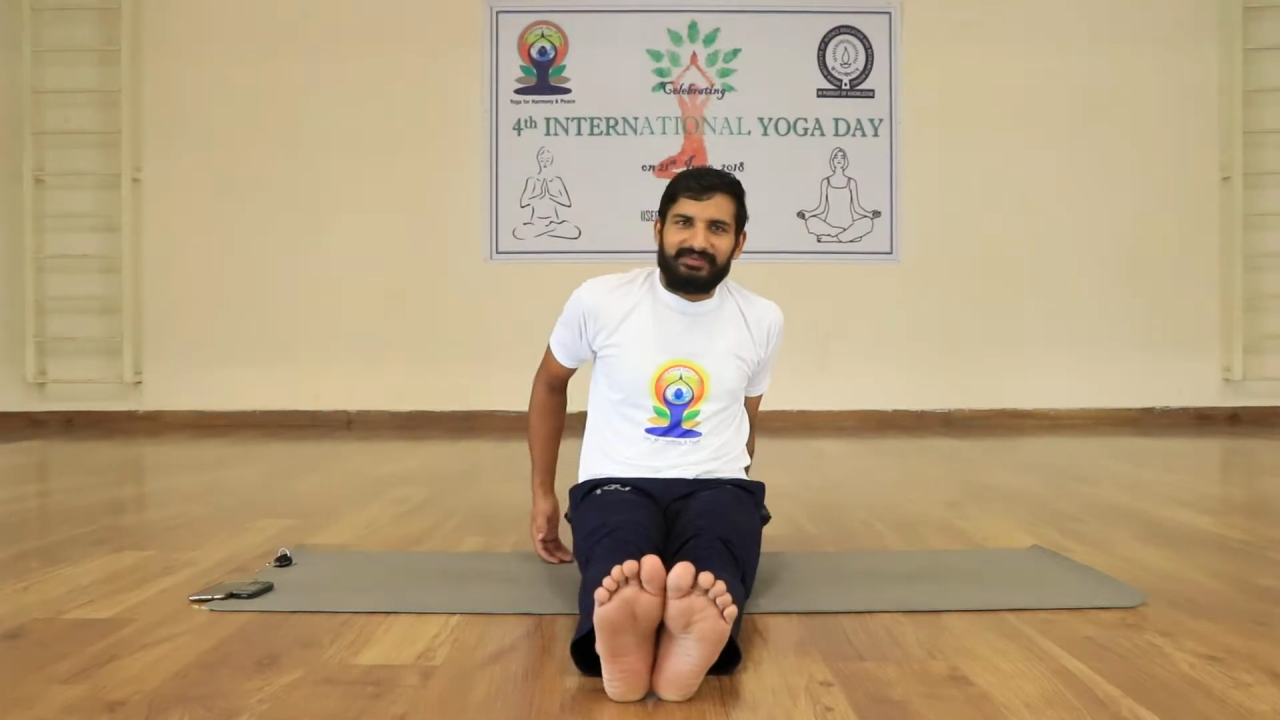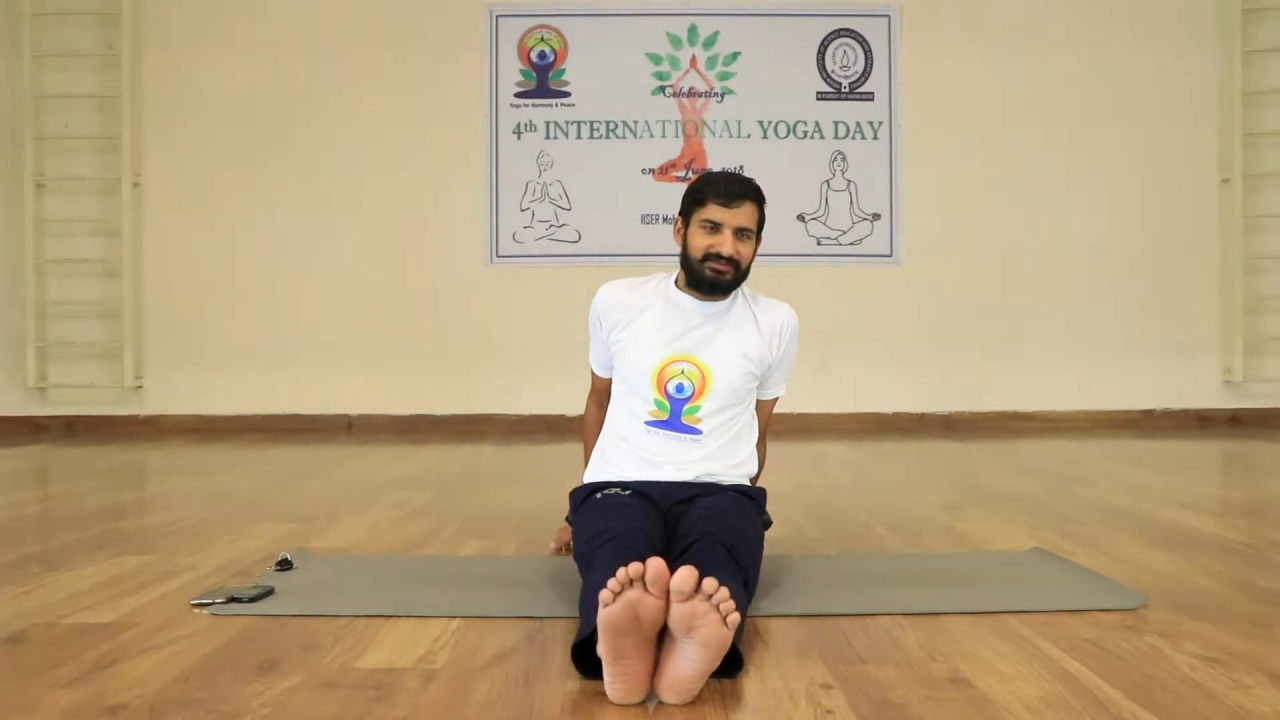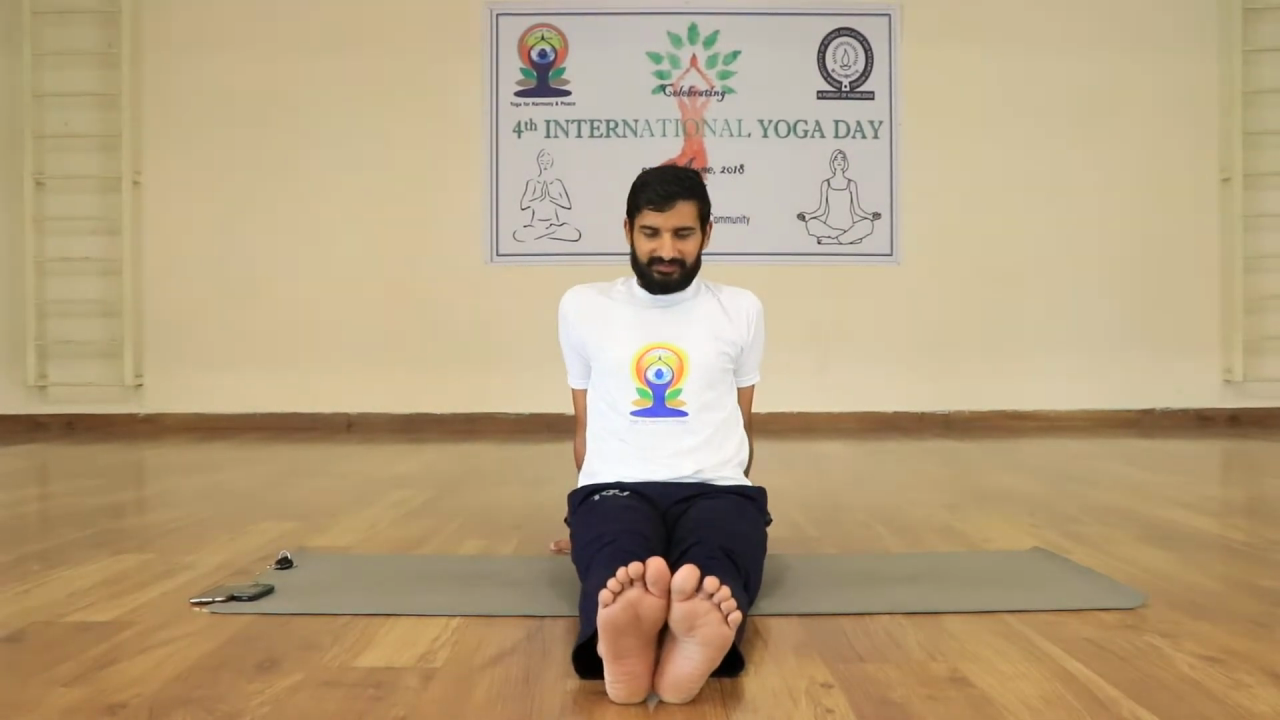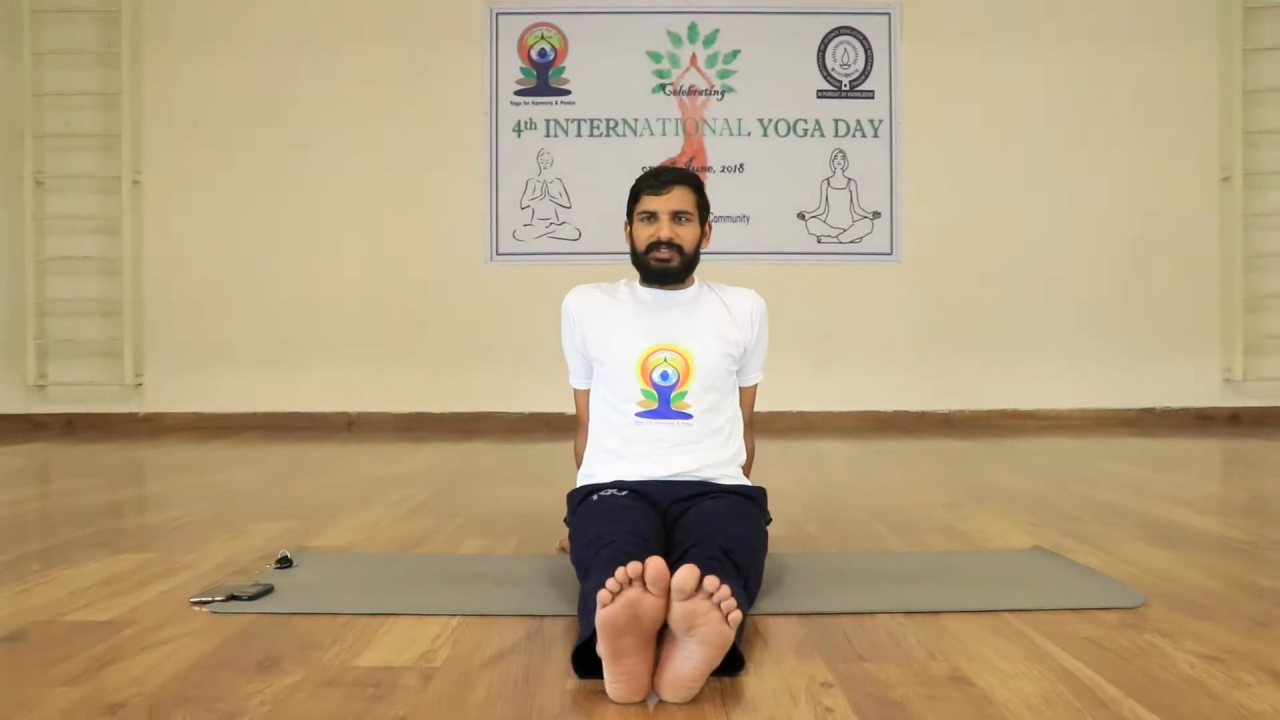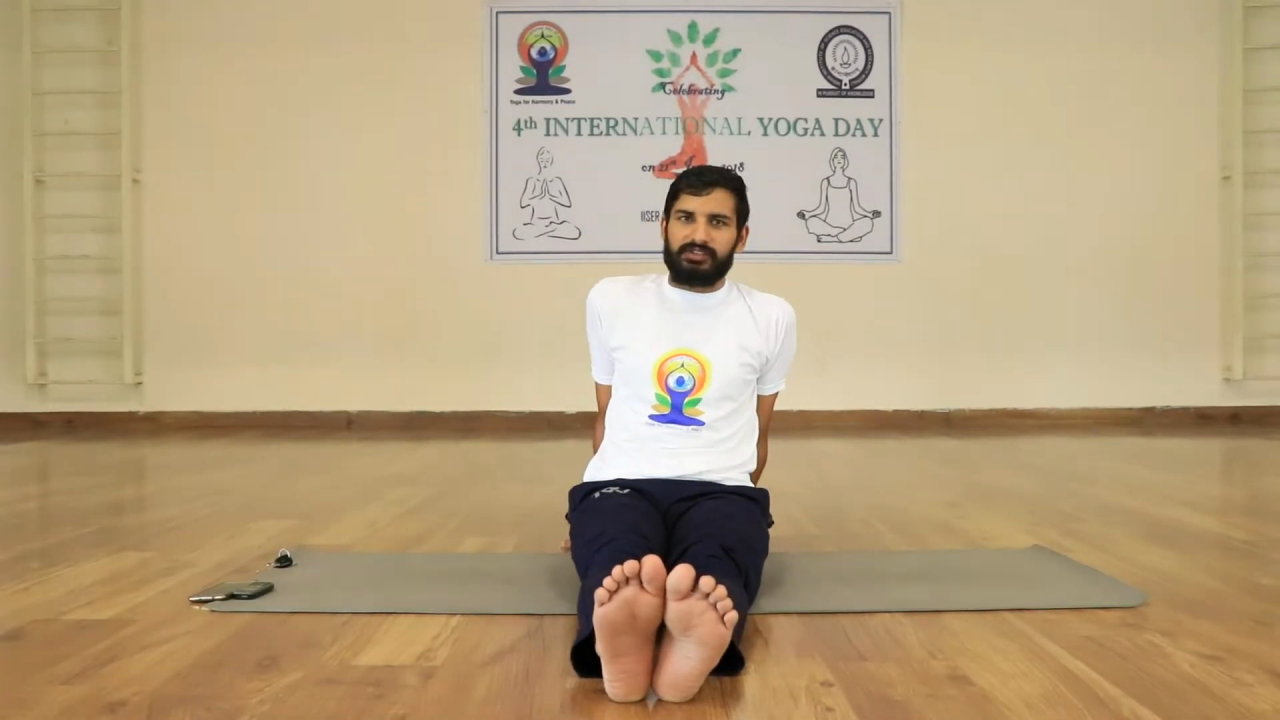
dt=1s
person 1, frame 1
left shoulder: (762, 319)
right shoulder: (600, 299)
right elbow: (549, 384)
right wrist: (542, 493)
left hip: (716, 486)
right hip: (617, 484)
left knee: (711, 569)
right knee: (619, 567)
left ankle: (692, 639)
right ankle: (620, 639)
person 1, frame 2
left shoulder: (776, 322)
right shoulder: (616, 301)
left wrist: (738, 507)
right wrist: (586, 509)
left hip: (719, 491)
right hip: (621, 486)
left knee: (712, 573)
right knee: (620, 569)
left ankle: (696, 643)
right ankle: (621, 641)
person 1, frame 3
left shoulder: (741, 309)
right shoulder: (582, 306)
left wrist: (730, 497)
right wrist: (591, 508)
left hip: (715, 488)
right hip: (617, 487)
left knee: (713, 580)
right knee: (621, 570)
left ankle: (697, 640)
right ankle: (620, 640)
person 1, frame 4
left shoulder: (744, 308)
right shoulder: (586, 305)
left wrist: (733, 501)
right wrist: (590, 509)
left hip: (715, 487)
right hip: (616, 486)
left knee: (714, 574)
right knee: (618, 570)
left ankle: (698, 640)
right ankle: (618, 642)
person 1, frame 5
left shoulder: (771, 316)
right shoulder: (611, 298)
left wrist: (737, 504)
right wrist: (598, 505)
left hip: (721, 490)
right hip: (622, 483)
left knee: (713, 575)
right knee: (619, 569)
left ankle: (697, 640)
right ankle: (618, 641)
